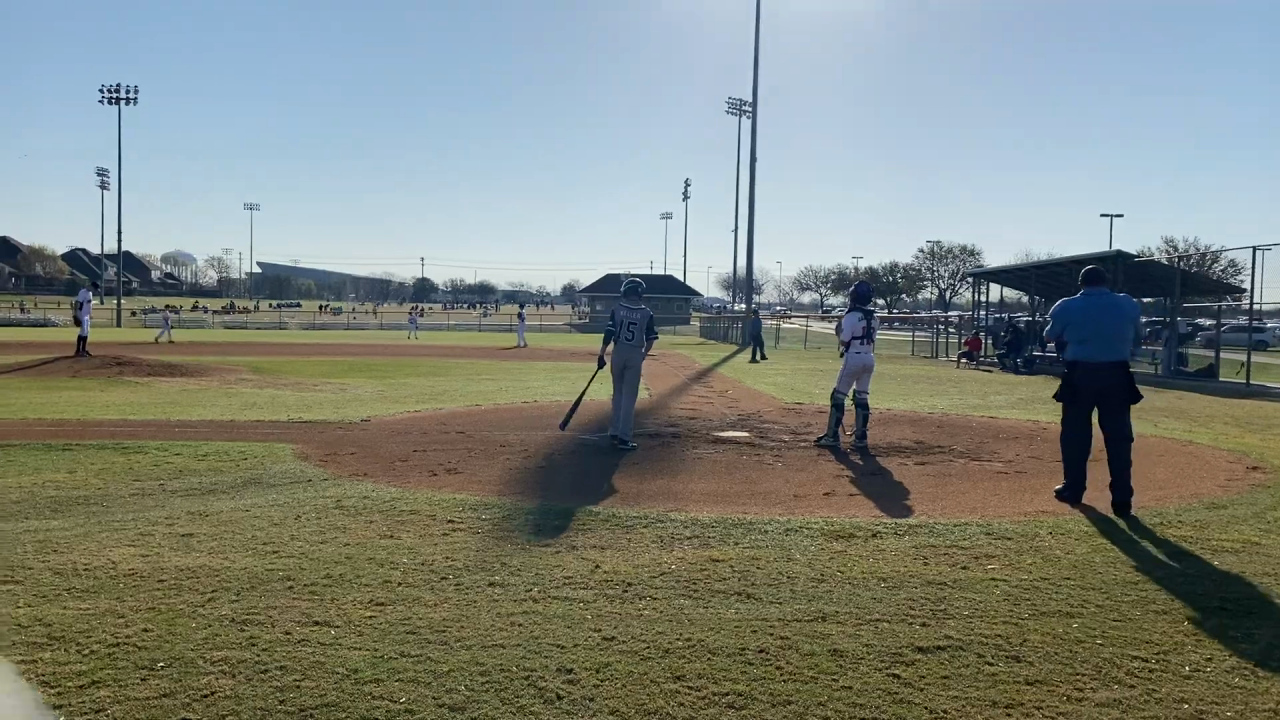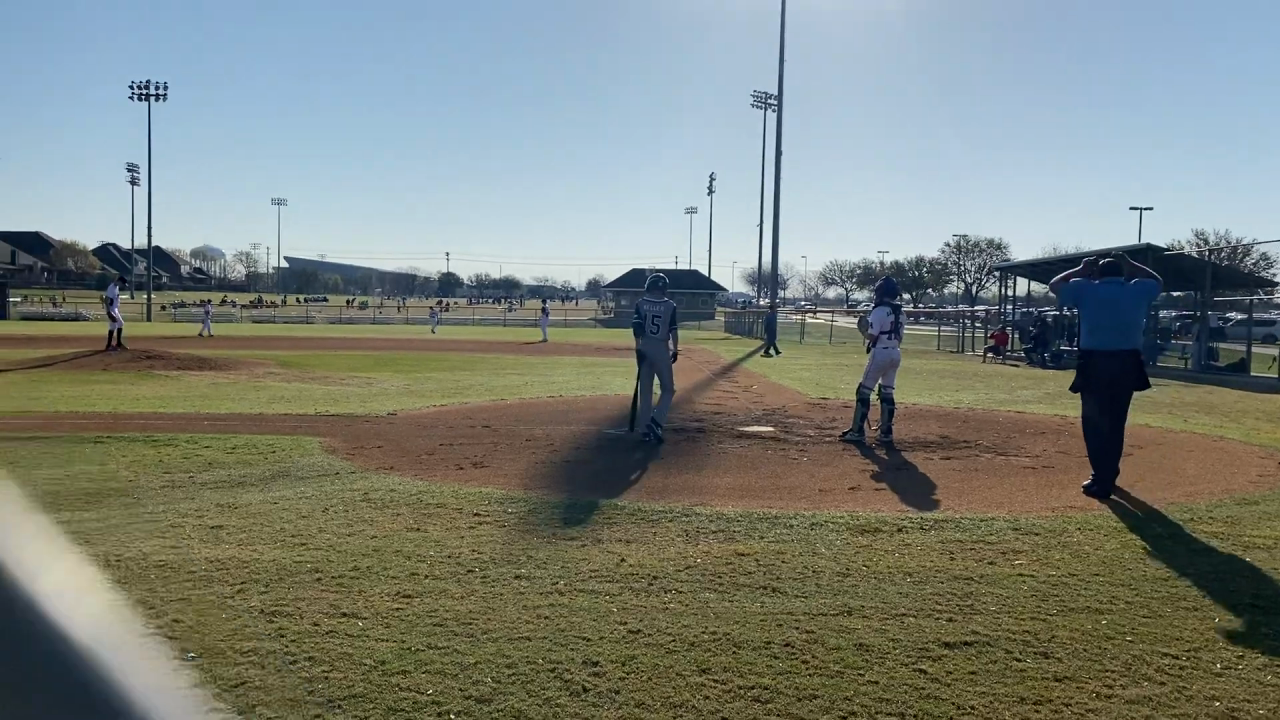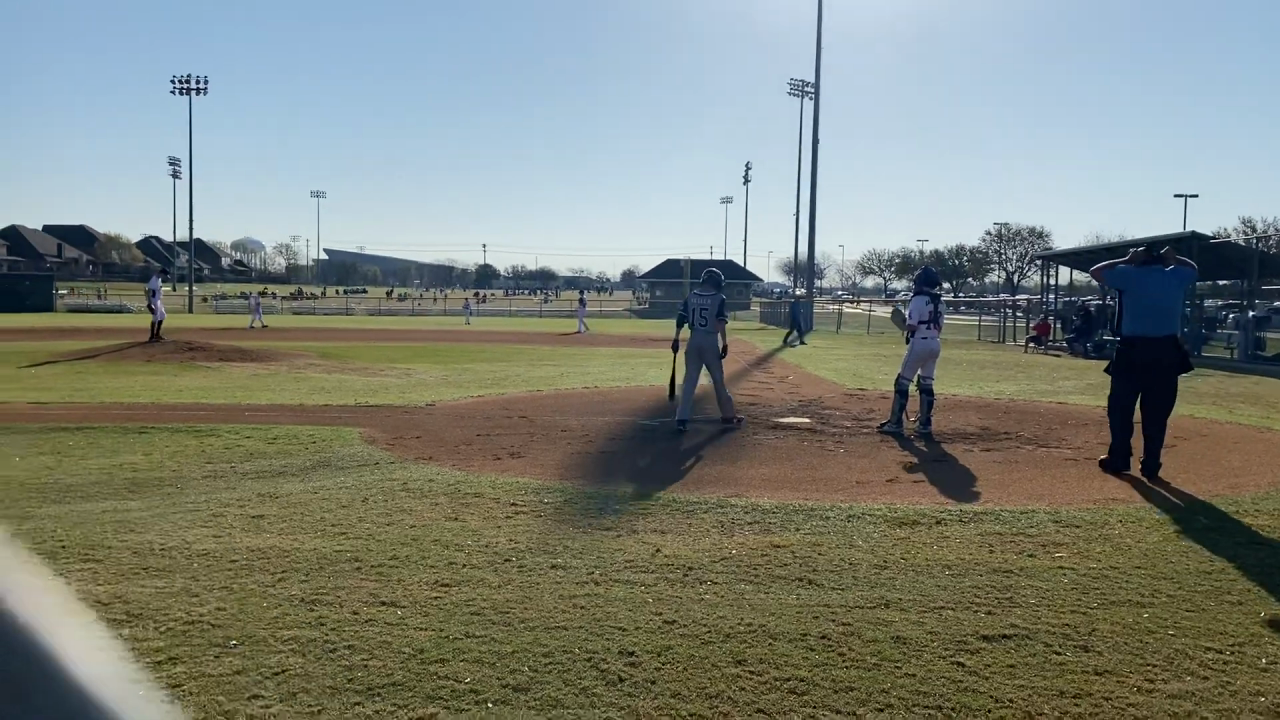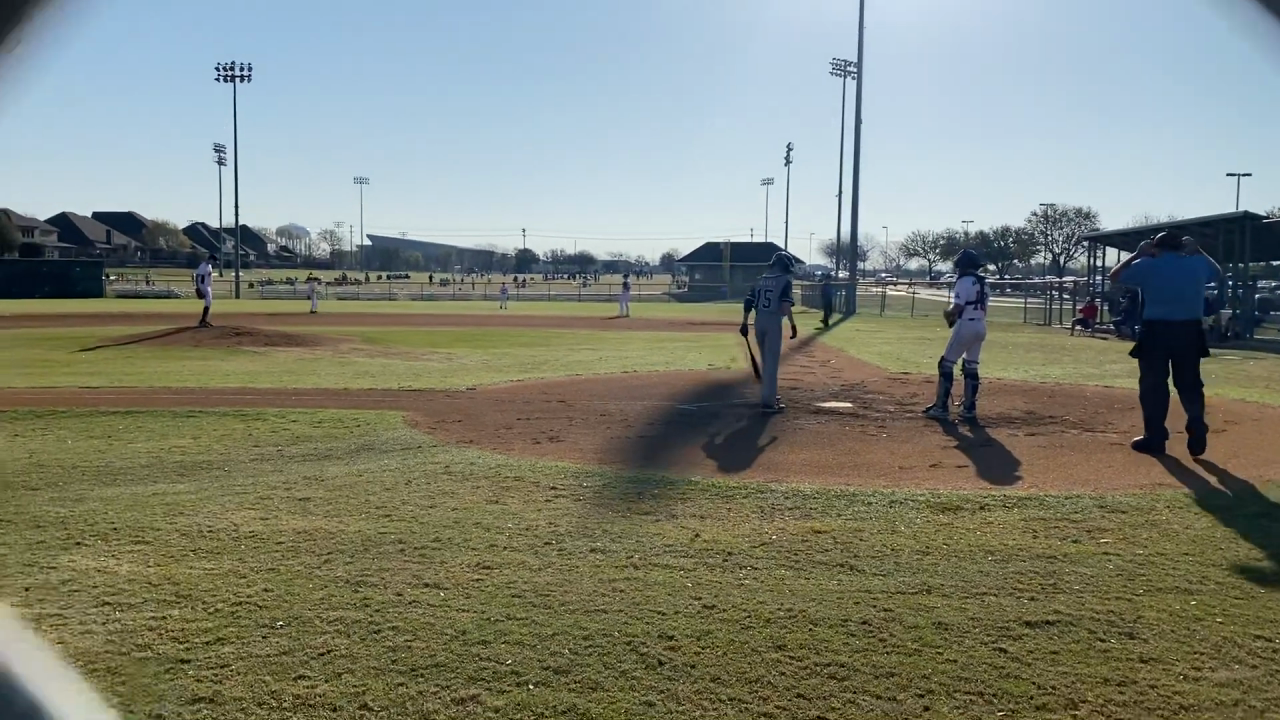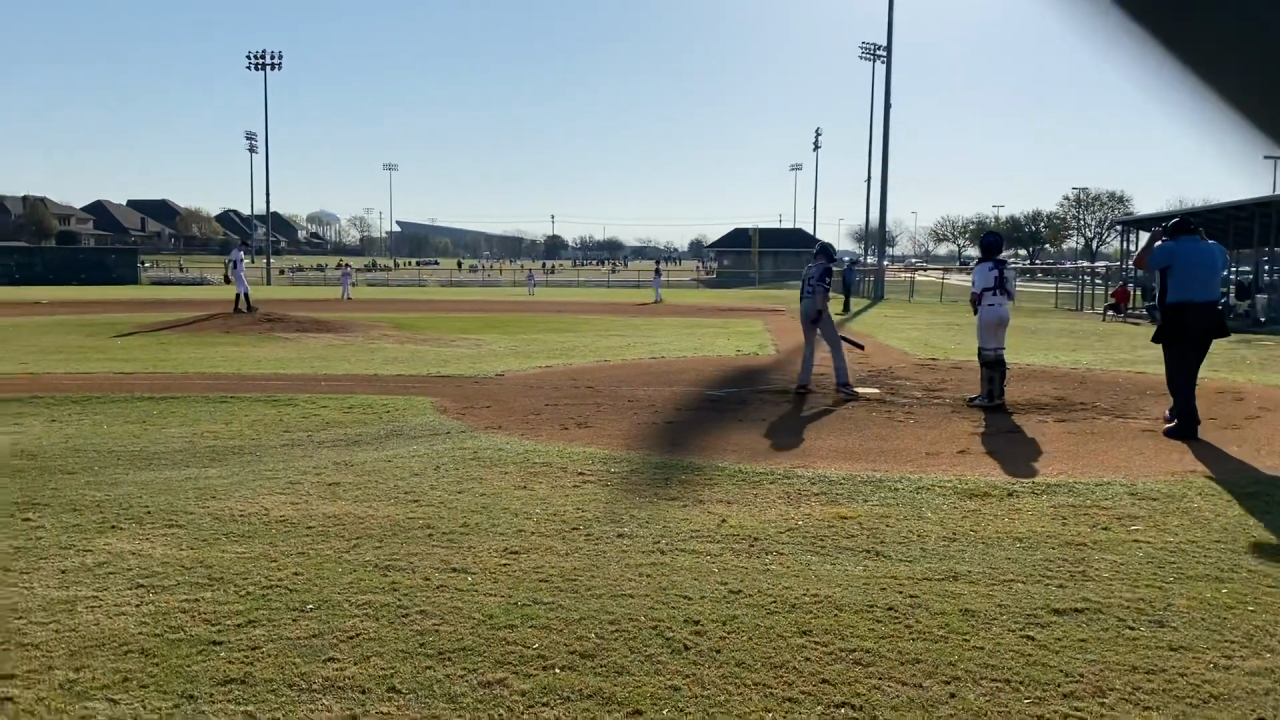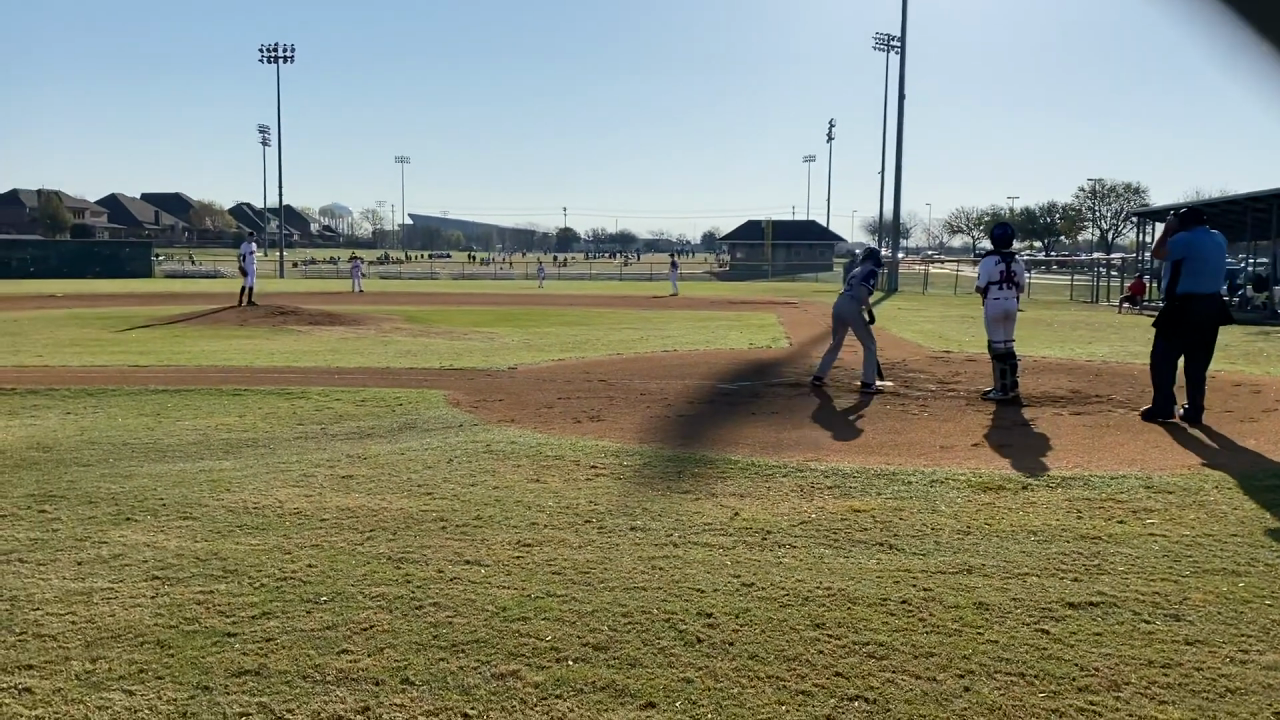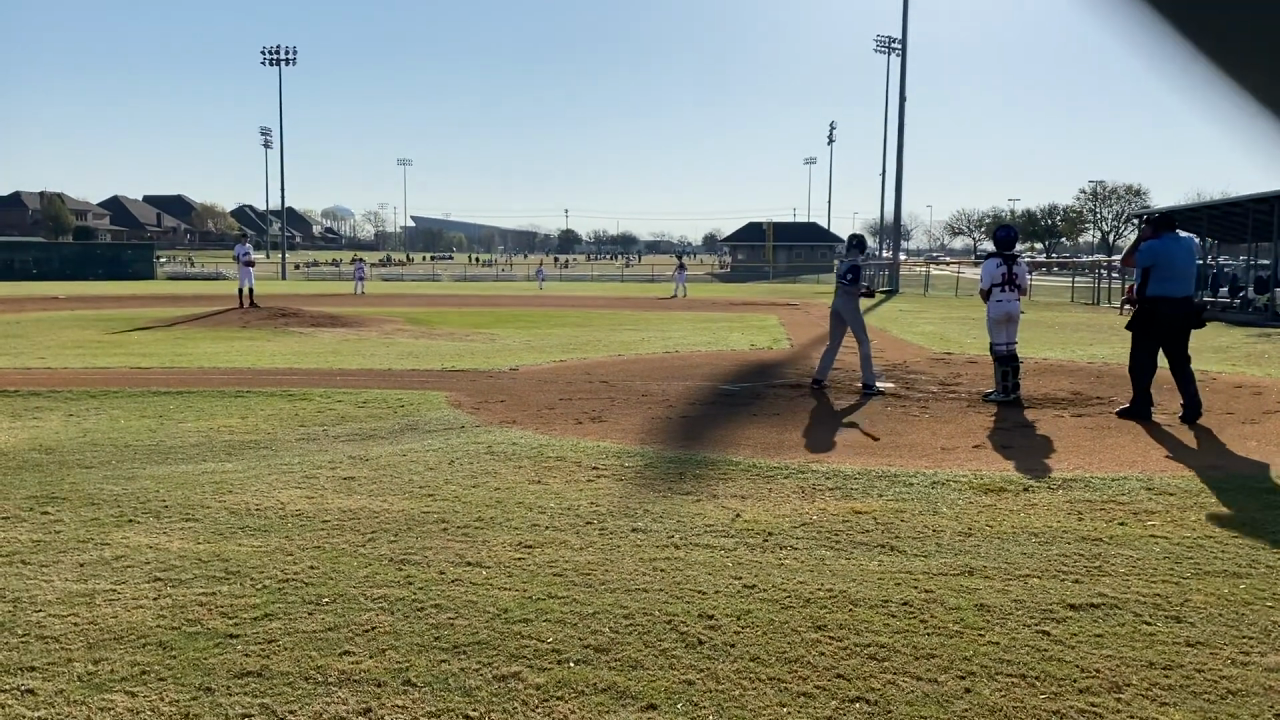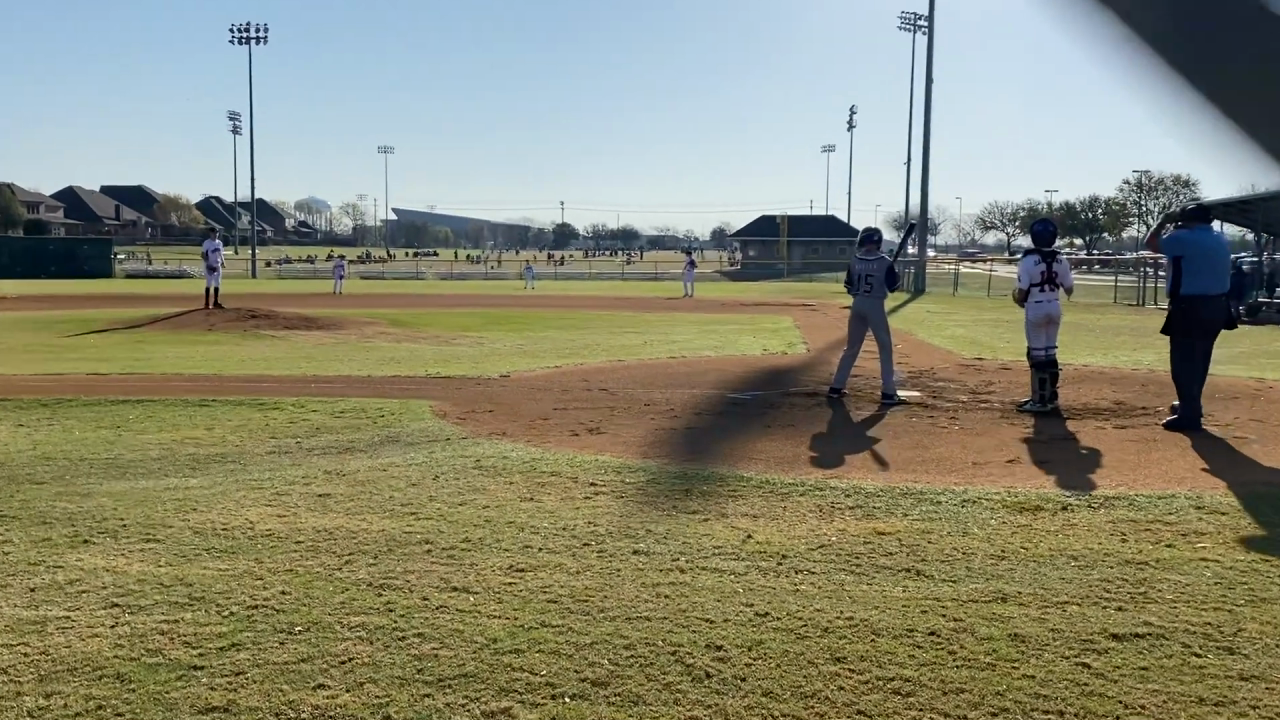
dt=0.5s
person 1, frame 1
left shoulder: (1067, 307)
right shoulder: (1128, 305)
left elbow: (1050, 337)
right elbow: (1135, 335)
left hip: (1080, 377)
right hip: (1116, 377)
left knee: (1074, 435)
right knee: (1118, 438)
left ankle: (1073, 489)
right ankle: (1121, 498)
person 1, frame 2
left shoulder: (1086, 289)
right shoulder: (1138, 291)
left elbow: (1054, 285)
right elbow: (1158, 282)
left wrist: (1082, 270)
right wrist: (1130, 264)
left hip: (1095, 365)
right hip: (1128, 364)
left knee: (1095, 422)
right knee: (1116, 421)
left ankle: (1101, 481)
right ankle: (1109, 475)
person 1, frame 3
left shoulder: (1130, 276)
right shoulder: (1176, 278)
left elbow: (1095, 272)
right elbow: (1193, 269)
left wrist: (1127, 261)
right wrist: (1173, 258)
left hip: (1134, 351)
right hip: (1167, 352)
left knee: (1120, 406)
right knee: (1157, 412)
left ankle: (1119, 457)
right ankle: (1151, 465)
person 1, frame 4
left shoulder: (1148, 265)
right shoulder: (1198, 264)
left elbow: (1115, 277)
right elbow: (1216, 273)
left wrist: (1138, 255)
right wrist: (1197, 251)
left hip: (1156, 333)
right hip: (1189, 333)
left knee: (1153, 387)
right knee: (1190, 386)
left ankle: (1155, 438)
right ankle: (1197, 435)
person 1, frame 5
left shoulder: (1171, 248)
right shoulder: (1214, 249)
left elbow: (1139, 262)
right elbow: (1224, 261)
left wrist: (1153, 240)
right wrist: (1204, 239)
left hip: (1179, 317)
right hip: (1208, 316)
left knee: (1179, 371)
right knee: (1190, 370)
left ankle: (1186, 424)
right ankle: (1181, 415)
person 1, frame 6
left shoulder: (1186, 239)
right shoulder: (1218, 239)
left elbow: (1158, 253)
left wrist: (1168, 230)
left hip: (1184, 307)
right hip: (1211, 306)
left knee: (1163, 357)
right knee: (1198, 362)
left ankle: (1163, 406)
right ankle: (1193, 410)
person 1, frame 7
left shoulder: (1154, 246)
right shoulder: (1190, 243)
left elbow: (1126, 261)
left wrist: (1140, 238)
left hip: (1155, 310)
right hip: (1182, 309)
left knee: (1142, 361)
right knee: (1180, 361)
left ankle: (1140, 406)
right ankle: (1192, 407)
person 1, frame 8
left shoulder: (1185, 238)
right shoulder: (1221, 239)
left elbow: (1151, 244)
left wrist: (1164, 221)
right wrist: (1176, 229)
left hip: (1189, 309)
right hip: (1216, 307)
left knee: (1184, 363)
right knee: (1198, 362)
left ankle: (1189, 416)
right ankle: (1189, 408)
person 2, frame 1
left shoulder: (851, 316)
right shoulder: (873, 318)
left elbow: (843, 342)
right elbow: (871, 339)
left wrist: (840, 333)
left hip: (853, 359)
right hip: (868, 359)
left knee: (838, 396)
right knee: (862, 397)
left ankle: (832, 437)
right ankle: (861, 438)
person 2, frame 2
left shoulder: (879, 311)
right shoulder: (900, 313)
left elbow: (872, 336)
right elbow: (899, 338)
left hip: (880, 354)
right hip: (895, 354)
left knee: (864, 391)
right knee: (887, 392)
left ankle: (857, 432)
right ankle: (886, 432)
person 2, frame 3
left shoulder: (918, 299)
right shoulder: (940, 302)
left elbow: (911, 326)
right elbow: (939, 328)
left hip: (919, 344)
right hip: (934, 344)
left knee: (903, 382)
right knee: (927, 383)
left ankle: (895, 423)
right ankle: (925, 424)
person 2, frame 4
left shoulder: (964, 281)
right shoulder: (983, 284)
left elbow: (958, 307)
right elbow: (983, 310)
left wrist: (948, 313)
left hip: (966, 326)
right hip: (980, 326)
left knee: (946, 363)
right knee: (971, 366)
left ankle: (941, 406)
right ankle: (969, 408)
person 2, frame 5
left shoulder: (981, 267)
right shoulder: (1007, 269)
left elbow: (975, 296)
right elbow: (1011, 296)
left wrist: (973, 302)
left hip: (987, 311)
right hip: (1004, 312)
left knee: (986, 354)
right knee: (998, 353)
left ankle: (988, 396)
right ankle: (998, 394)
person 2, frame 6
left shoulder: (988, 260)
right shoulder: (1017, 262)
left elbow: (979, 288)
right elbow: (1020, 288)
left wrist: (987, 289)
left hip: (994, 305)
right hip: (1011, 304)
left knee: (997, 346)
right knee: (1008, 345)
left ankle: (1001, 389)
right ankle: (1012, 386)
person 2, frame 7
left shoulder: (990, 263)
right shoulder: (1020, 264)
left elbow: (983, 291)
right elbow: (1023, 292)
left wrist: (988, 300)
left hip: (996, 308)
right hip: (1014, 307)
left knee: (999, 349)
right knee: (1011, 347)
left ankle: (1003, 391)
right ankle: (1013, 388)
person 2, frame 8
left shoulder: (1028, 260)
right shoulder: (1061, 260)
left elbow: (1021, 292)
right elbow: (1069, 290)
left wrist: (1019, 300)
left hip: (1035, 309)
right hip: (1054, 308)
left knee: (1037, 354)
right knee: (1050, 352)
left ankle: (1039, 401)
right ankle: (1051, 397)
person 3, frame 1
left shoulder: (617, 309)
right shoulder: (646, 313)
left elbow: (608, 334)
right elbow: (651, 339)
left wrist: (601, 355)
right wrist: (643, 355)
left hip: (618, 354)
right hip: (635, 356)
left knee: (618, 395)
right knee: (629, 398)
left ankle: (614, 433)
right ankle: (624, 439)
person 3, frame 2
left shoulder: (641, 304)
right shoulder: (669, 305)
left elbow: (636, 327)
right elbow: (674, 330)
left wrist: (638, 349)
right wrist: (675, 351)
left hip: (644, 348)
right hip: (661, 349)
left knee: (645, 391)
right knee: (667, 389)
left ankle: (645, 431)
right ankle: (656, 421)
person 3, frame 3
left shoulder: (691, 297)
right shoulder: (719, 298)
left elbow: (681, 319)
right elbow: (721, 322)
left wrist: (676, 339)
right wrist: (725, 344)
left hip: (693, 340)
right hip: (710, 341)
left knee: (689, 381)
right knee: (718, 380)
left ankle: (682, 419)
right ankle: (728, 416)
person 3, frame 4
left shoulder: (761, 280)
right shoulder: (785, 281)
left elbow: (748, 302)
right elbow: (785, 305)
left wrist: (745, 323)
right wrist: (793, 324)
left hip: (759, 321)
right hip: (773, 321)
left knee: (766, 361)
right knee: (771, 363)
left ankle: (769, 397)
right ankle: (768, 402)
person 3, frame 5
left shoulder: (807, 269)
right shoulder: (826, 268)
right elbow: (820, 290)
right wrist: (819, 310)
left hip: (804, 308)
right hip: (816, 309)
left knee: (809, 347)
right knee: (835, 346)
left ankle: (802, 384)
right ankle: (843, 383)
person 3, frame 6
left shoulder: (855, 270)
right shoulder: (872, 271)
right elbow: (863, 291)
left wrist: (863, 314)
right wrist: (869, 311)
left hip: (838, 304)
right hip: (852, 307)
left knee: (836, 343)
right knee: (869, 344)
left ankle: (819, 377)
right ankle: (868, 383)
person 3, frame 7
left shoulder: (843, 262)
right shoulder: (855, 264)
right elbow: (844, 286)
left wrist: (861, 289)
right wrist: (861, 291)
left hip: (837, 303)
right hip: (849, 304)
left knee: (833, 343)
right knee: (863, 343)
left ankle: (818, 379)
right ankle: (868, 384)
person 3, frame 8
left shoulder: (854, 261)
right shoulder: (885, 262)
left elbow: (849, 288)
right elbow: (893, 287)
left hip: (857, 305)
right hip: (875, 306)
left knee: (851, 348)
right knee: (885, 349)
left ankle: (836, 387)
right ankle: (888, 392)
